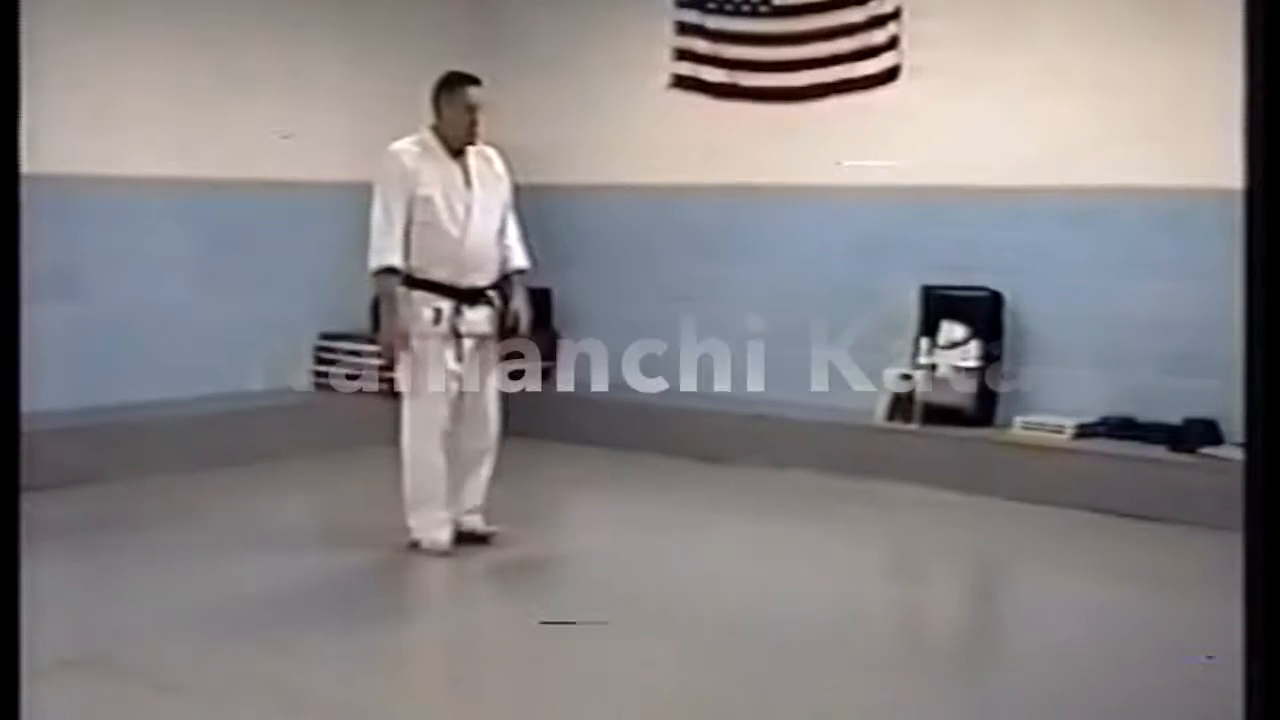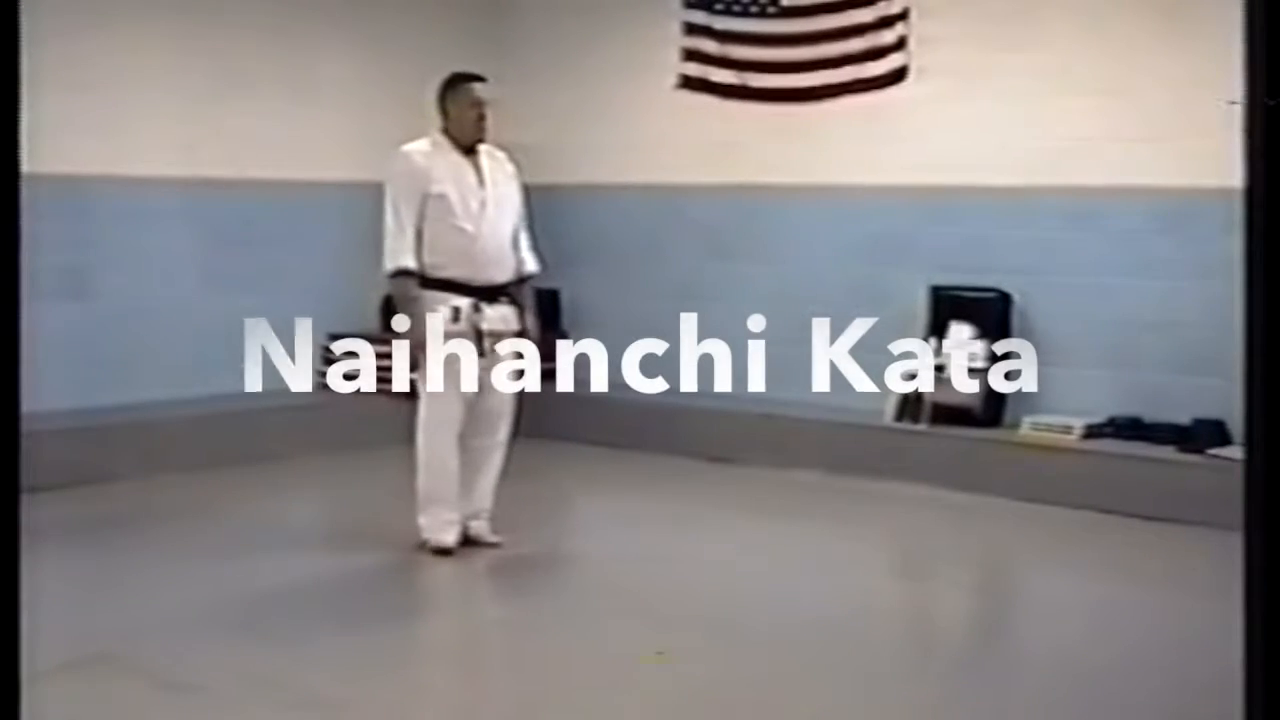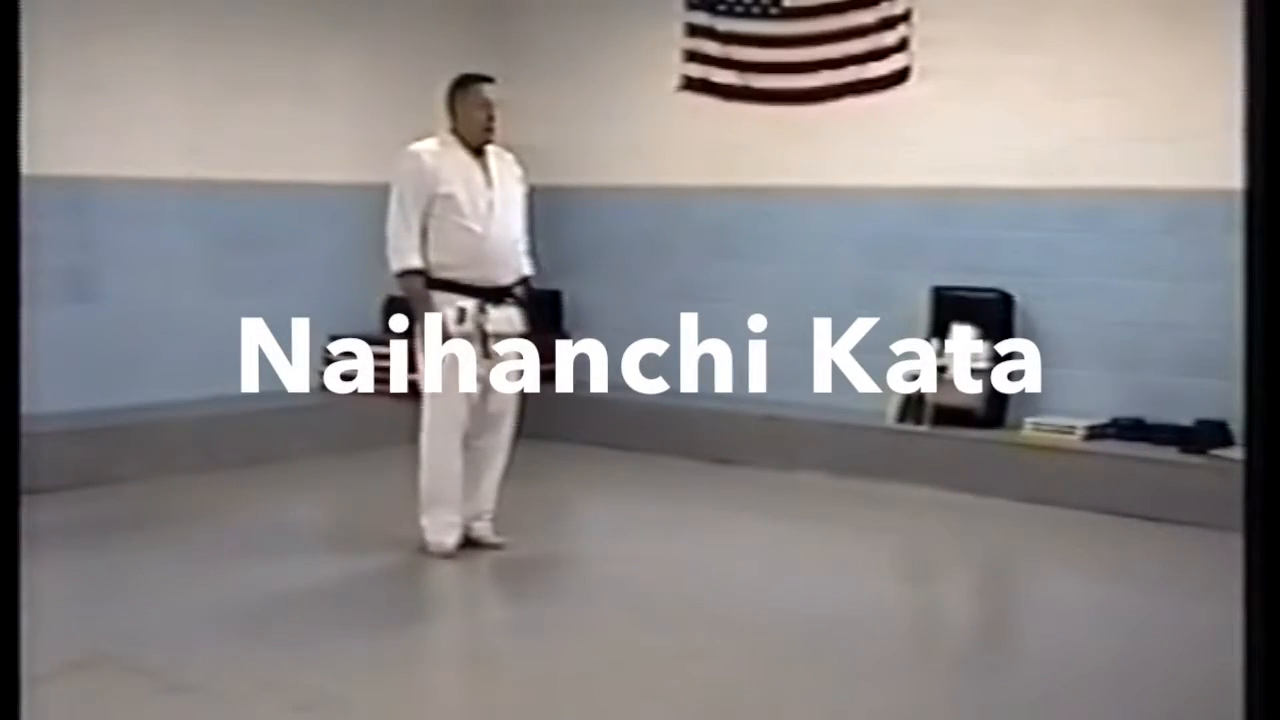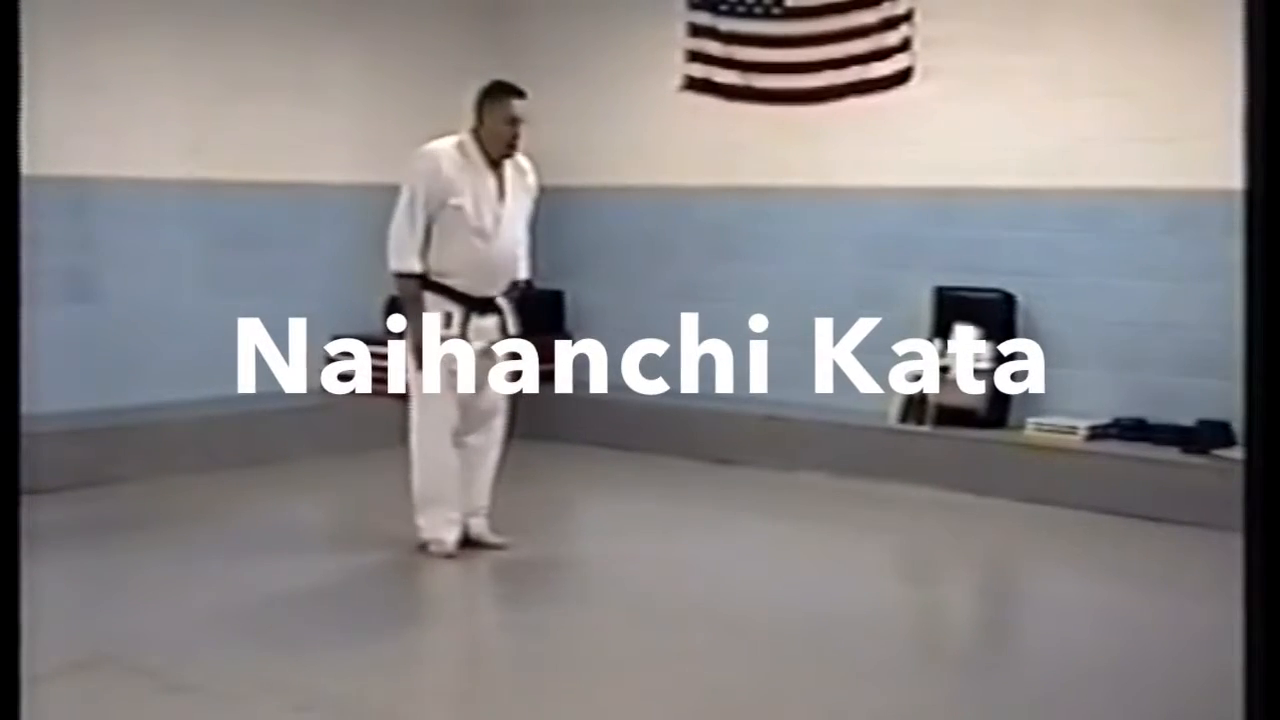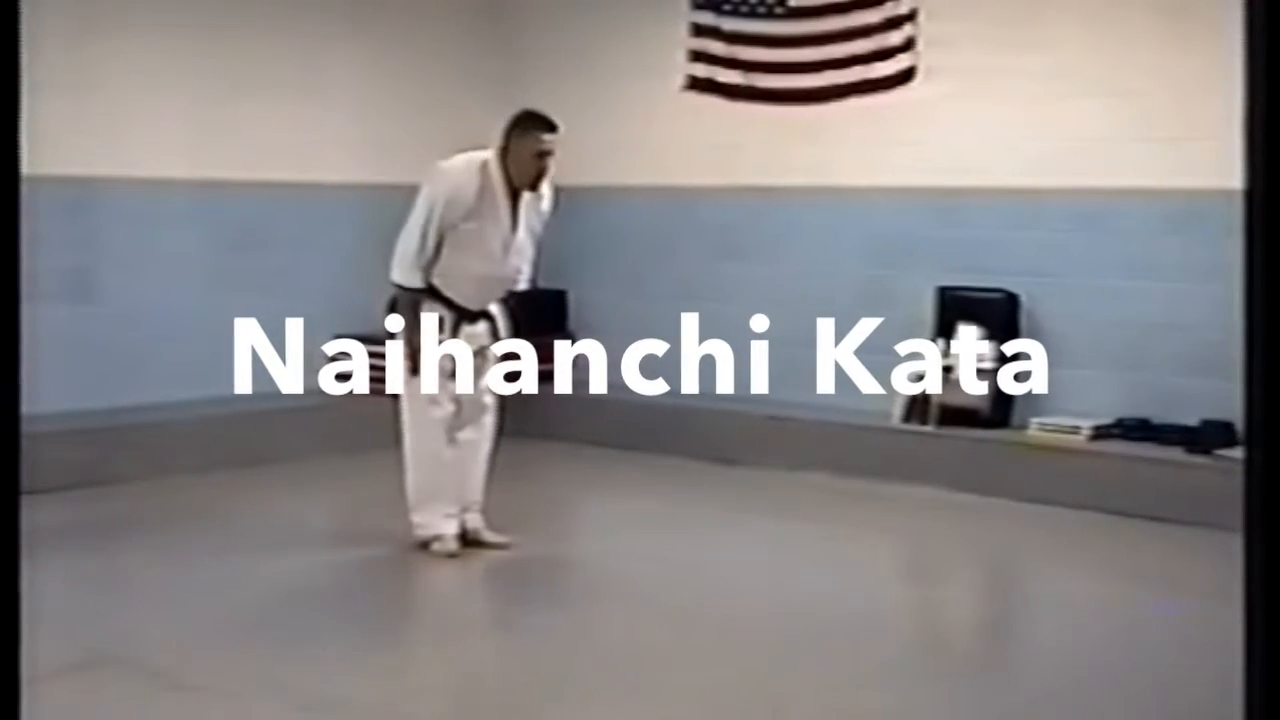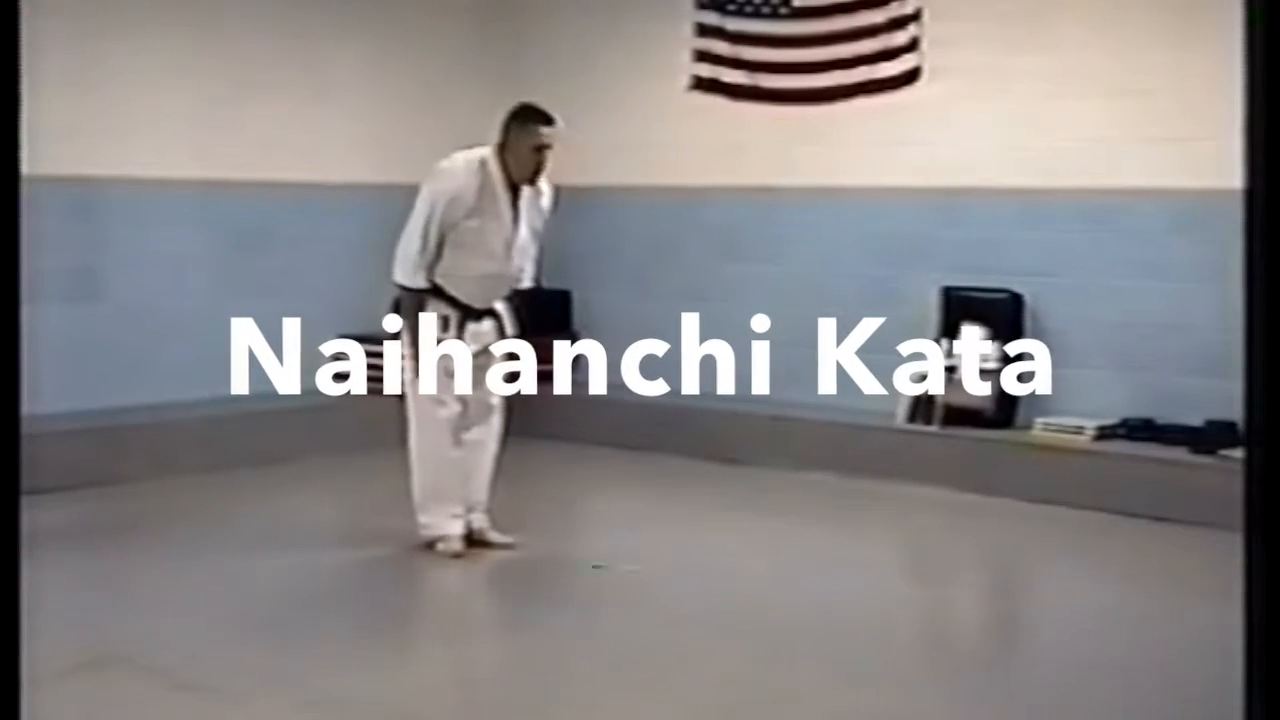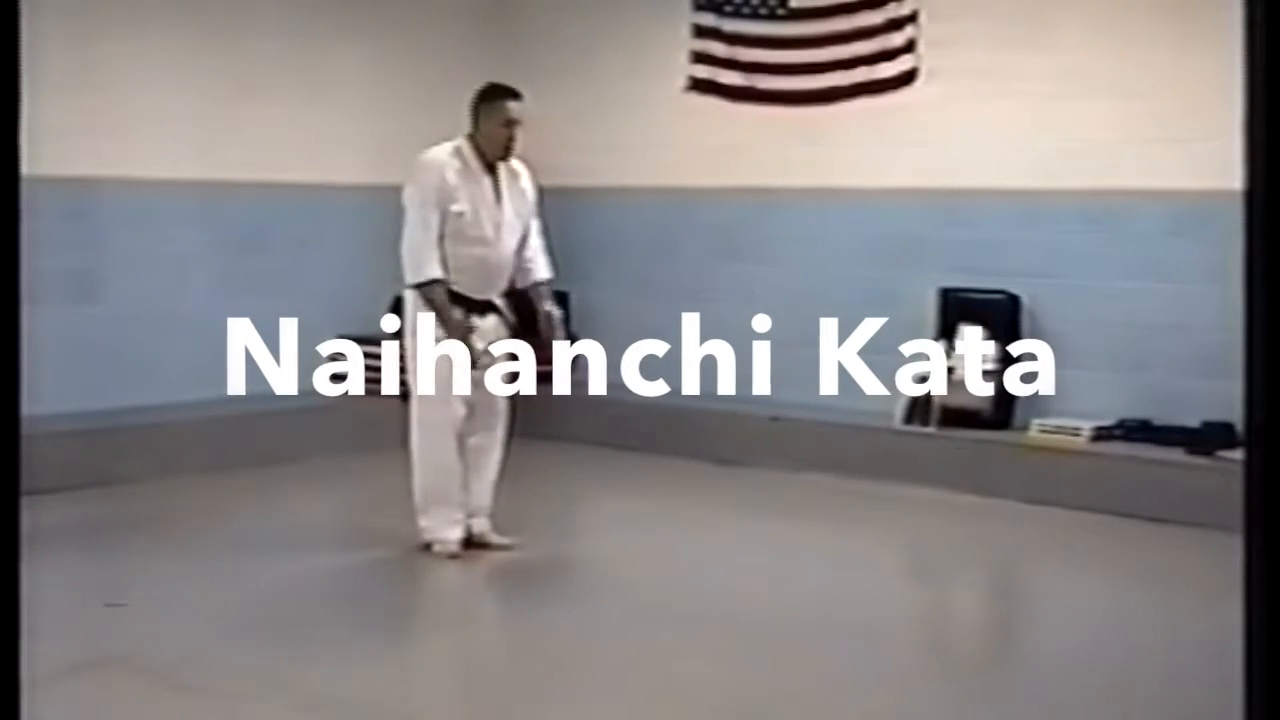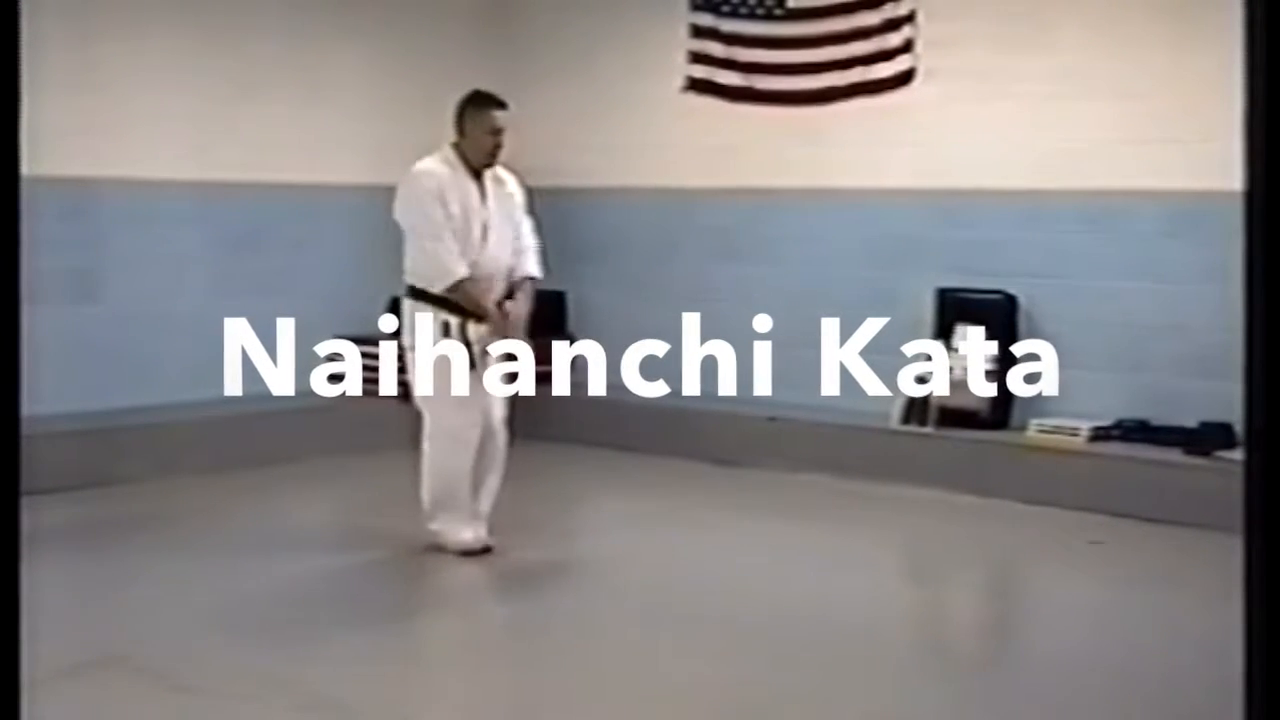
dt=0.4s
person 1, frame 1
left shoulder: (492, 163)
right shoulder: (403, 160)
left elbow: (508, 235)
right elbow: (386, 243)
left wrist: (517, 295)
right wrist: (390, 314)
left hip: (481, 311)
right hip: (428, 311)
left knee: (480, 420)
right knee: (426, 423)
left ankle: (465, 514)
right ankle: (429, 527)
person 1, frame 2
left shoulder: (501, 165)
right shoulder: (415, 161)
left elbow: (518, 241)
right elbow: (400, 246)
left wrist: (527, 308)
right wrist: (411, 316)
left hip: (498, 312)
right hip: (445, 310)
left knee: (491, 422)
right knee: (442, 420)
left ankle: (474, 518)
right ankle: (439, 526)
person 1, frame 3
left shoulder: (508, 166)
right shoulder: (423, 161)
right elbow: (404, 244)
left wrist: (521, 308)
right wrist: (425, 315)
left hip: (503, 313)
right hip: (451, 311)
left knee: (496, 422)
right knee: (446, 421)
left ankle: (478, 519)
right ankle: (441, 528)
person 1, frame 4
left shoulder: (523, 173)
right shoulder: (437, 162)
right elbow: (405, 244)
left wrist: (513, 310)
right wrist: (416, 320)
left hip: (493, 316)
right hip: (441, 312)
left knee: (486, 419)
right knee: (437, 422)
left ankle: (473, 520)
right ankle: (437, 527)
person 1, frame 5
left shoulder: (540, 195)
right shoulder: (456, 180)
right elbow: (411, 257)
left wrist: (508, 319)
right wrist: (413, 329)
left hip: (483, 318)
right hip: (433, 313)
left knee: (477, 417)
right knee: (431, 418)
left ankle: (469, 518)
right ankle: (436, 524)
person 1, frame 6
left shoulder: (539, 192)
right shoulder: (456, 179)
right elbow: (413, 258)
left wrist: (511, 318)
right wrist: (417, 332)
left hip: (488, 317)
right hip: (437, 314)
left knee: (484, 417)
right knee: (438, 418)
left ankle: (474, 519)
right ankle: (441, 525)
person 1, frame 7
left shoulder: (518, 177)
right shoulder: (436, 169)
left elbow: (529, 247)
right elbow: (420, 253)
left wrist: (545, 304)
right wrist: (449, 321)
left hip: (490, 314)
right hip: (441, 312)
left knee: (488, 420)
right knee: (440, 421)
left ankle: (475, 521)
right ankle: (441, 527)
person 1, frame 8
left shoulder: (506, 184)
right shoulder: (426, 179)
left elbow: (524, 248)
right elbow: (438, 263)
left wrist: (519, 301)
right wrist: (491, 309)
left hip: (488, 325)
right hip: (438, 321)
left knee: (492, 425)
right knee: (453, 425)
left ankle: (473, 523)
right ankle: (451, 526)
